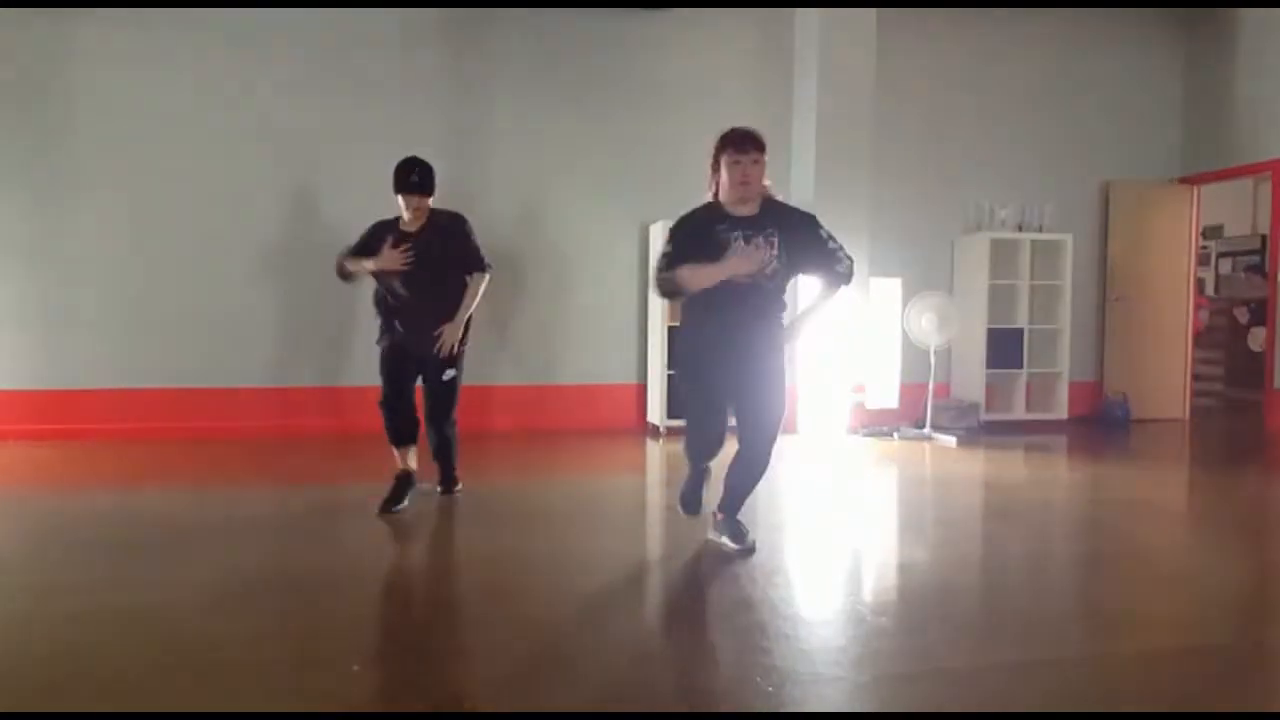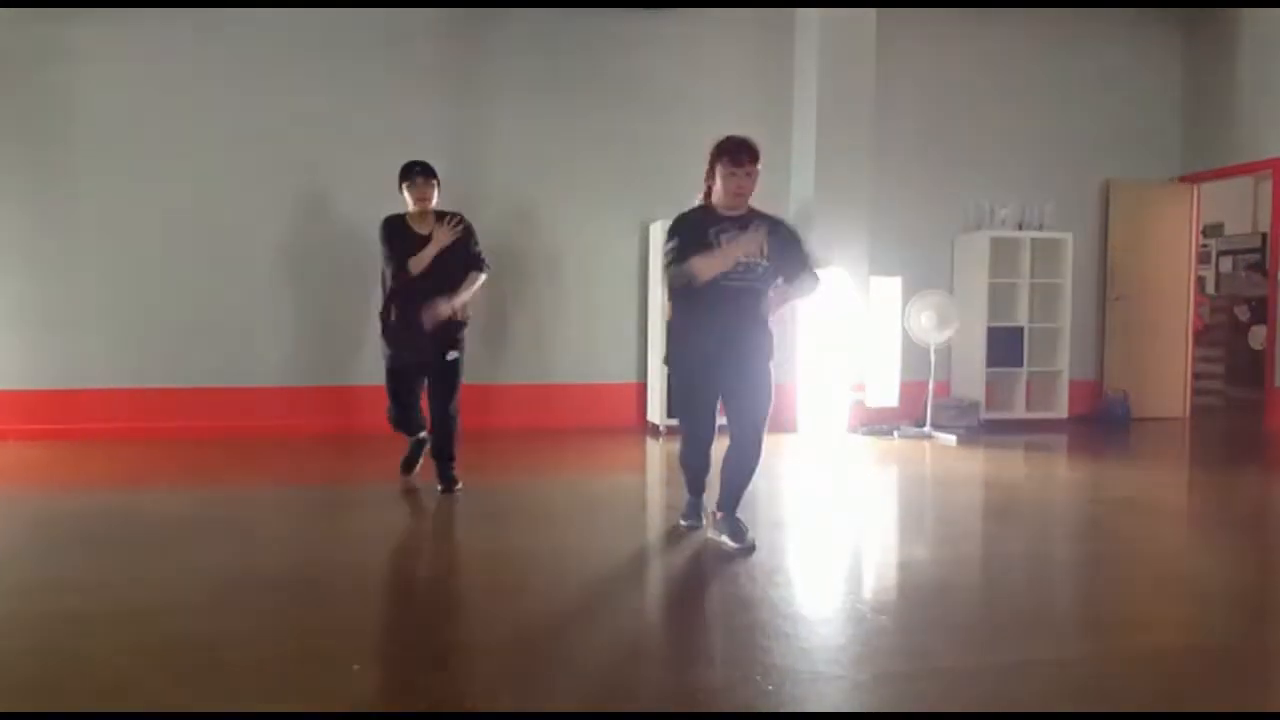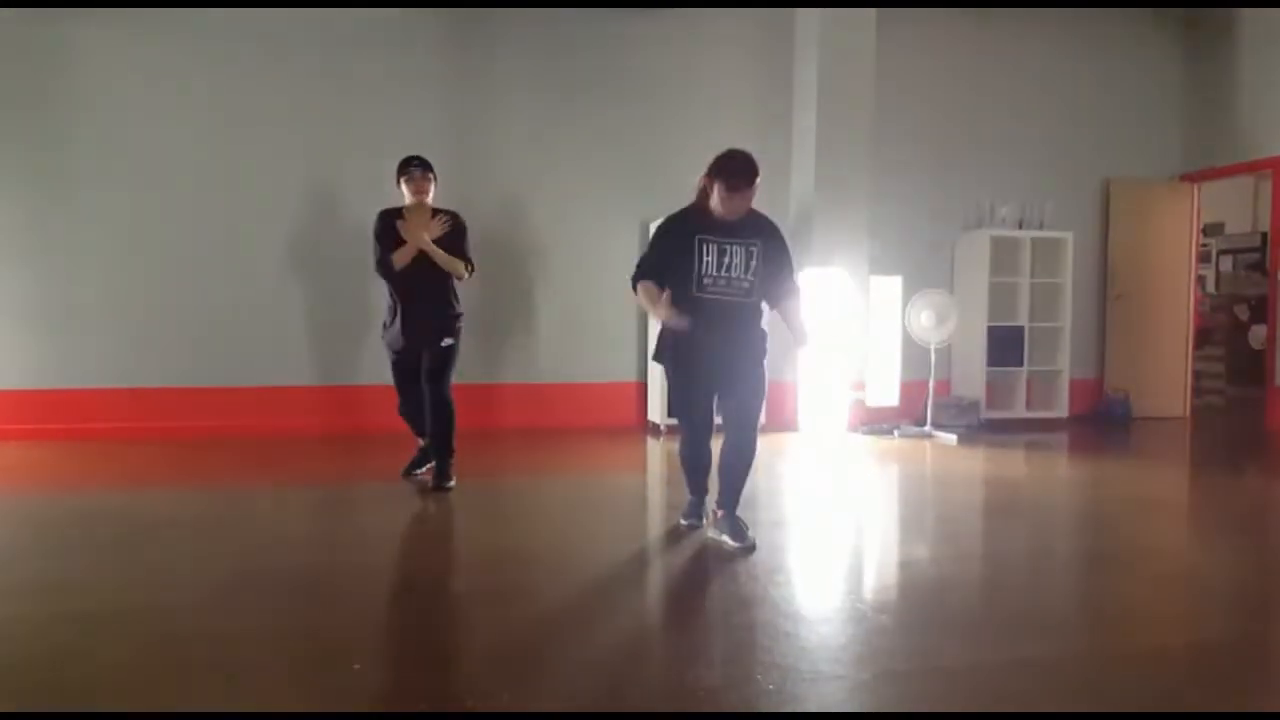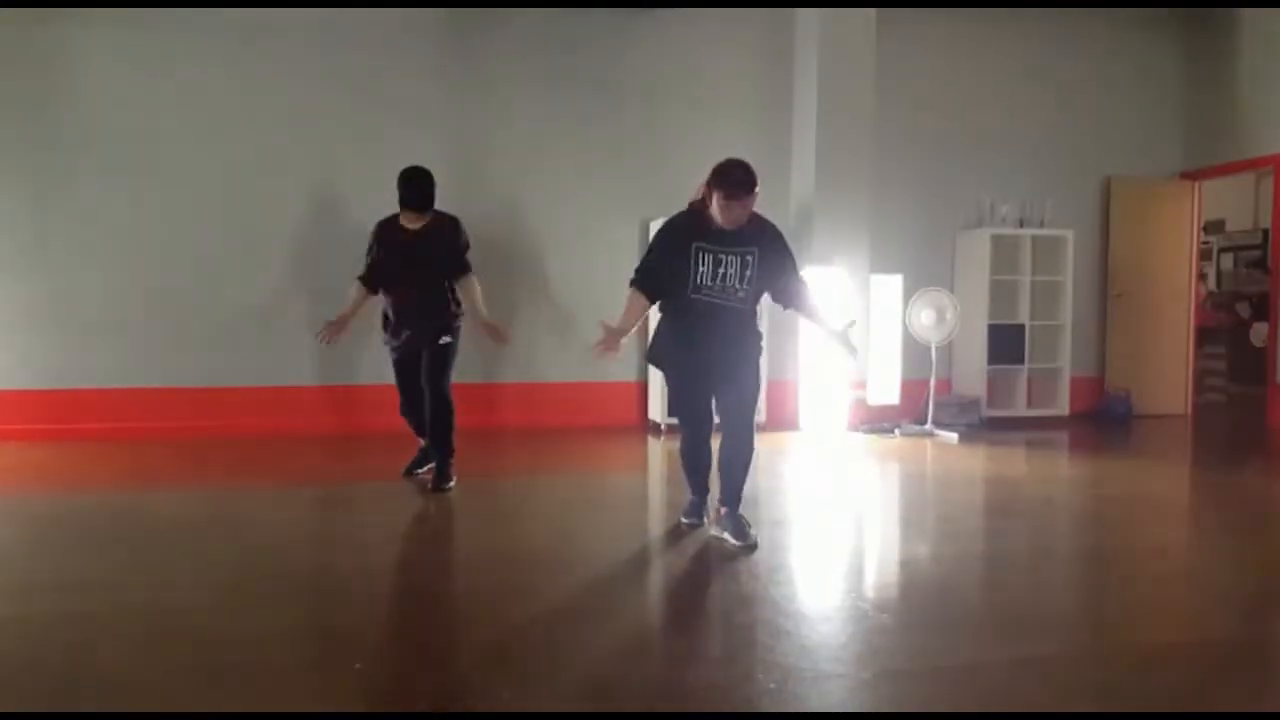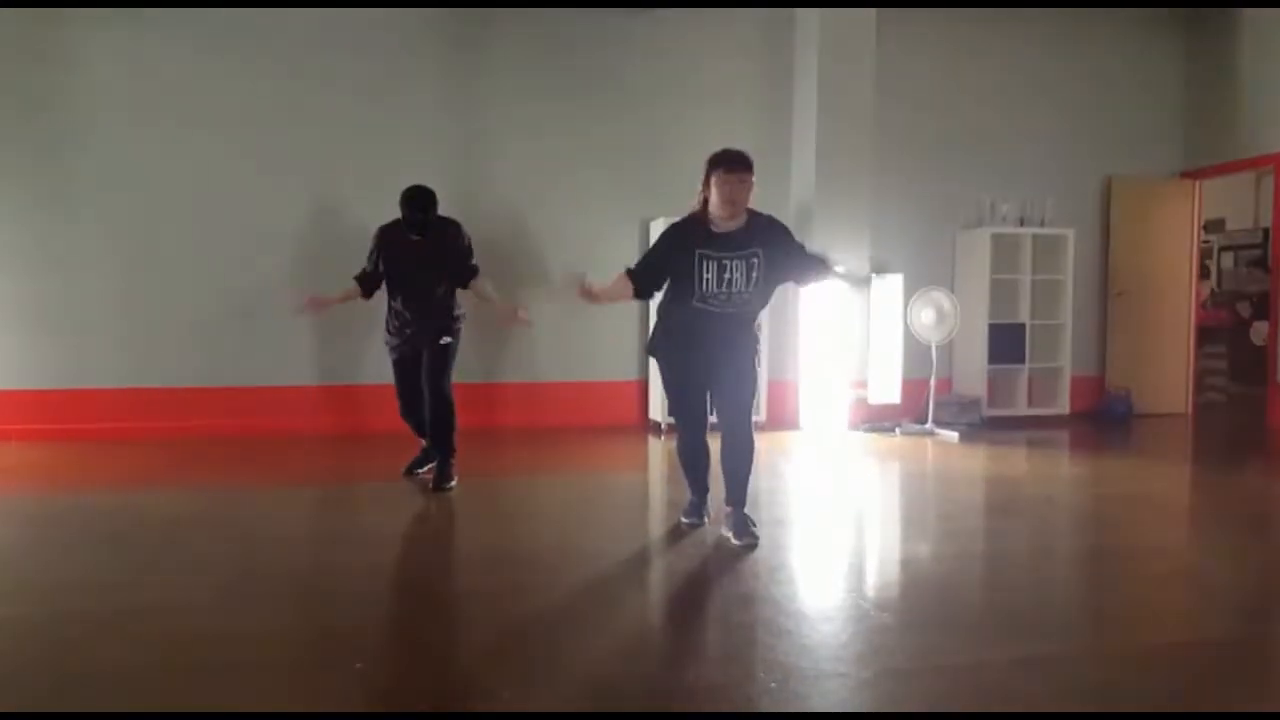
dt=0.2s
person 1, frame 1
left shoulder: (791, 222)
right shoulder: (695, 225)
left elbow: (841, 268)
right elbow: (670, 283)
left wrist: (804, 318)
right wrist: (726, 268)
left hip: (761, 353)
right hip: (704, 353)
left knee: (759, 444)
right knee: (704, 437)
left ankle: (727, 516)
right ankle: (696, 480)
person 1, frame 2
left shoulder: (775, 229)
right shoulder: (689, 225)
left elbow: (806, 279)
right elbow: (682, 275)
left wrist: (783, 296)
right wrist: (738, 249)
left hip: (750, 350)
right hip: (695, 351)
left knee: (748, 436)
right knee: (695, 434)
left ankle: (725, 515)
right ankle: (695, 500)
person 1, frame 3
left shoulder: (765, 233)
right shoulder: (679, 227)
left elbow: (783, 288)
right elbow: (648, 279)
left wrist: (797, 328)
right wrist: (662, 311)
left hip: (743, 350)
right hip: (688, 350)
left knee: (742, 433)
right knee: (694, 430)
left ankle: (726, 513)
right ankle: (696, 499)
person 1, frame 4
left shoulder: (766, 237)
right shoulder: (679, 231)
left elbow: (792, 288)
right elbow: (646, 284)
left wrist: (828, 328)
right wrist: (620, 329)
left hip: (739, 349)
right hip: (684, 348)
left knee: (739, 430)
right knee: (694, 428)
left ankle: (728, 512)
right ankle: (699, 498)
person 1, frame 5
left shoulder: (769, 232)
right shoulder: (683, 236)
left elbow: (804, 266)
right elbow: (641, 280)
right wrist: (602, 295)
left hip: (735, 345)
right hip: (681, 348)
left knee: (737, 426)
right knee: (690, 428)
left ankle: (736, 511)
right ankle: (698, 498)
person 2, frame 1
left shoulder: (453, 225)
right shoulder: (380, 233)
left elbow: (480, 271)
right elbow: (344, 267)
left wrist: (458, 320)
right wrist: (372, 264)
left hip: (441, 337)
right hip: (398, 335)
left knee: (439, 411)
right knee: (393, 400)
left ankle: (447, 466)
right ankle: (405, 473)
person 2, frame 2
left shoulder: (458, 226)
right shoulder: (391, 228)
left elbow: (480, 271)
right elbow: (399, 275)
left wrist: (454, 302)
right wrist: (435, 246)
left hip: (445, 332)
right hip: (401, 332)
left knee: (443, 404)
right knee: (401, 409)
left ankle: (446, 466)
right ankle: (418, 437)
person 2, frame 3
left shoulder: (452, 223)
right shoulder: (387, 221)
left elbow: (463, 269)
right elbow: (387, 265)
left wrist: (427, 244)
right wrist: (416, 243)
left hip: (443, 324)
right hip: (401, 325)
left knee: (437, 390)
right knee: (409, 397)
left ankle: (444, 462)
right ankle: (427, 446)
person 2, frame 4
left shoulder: (449, 227)
right shoulder: (384, 231)
left elbow: (465, 274)
right elbow: (369, 280)
left wrist: (482, 316)
right wrist: (344, 317)
left hip: (441, 325)
right hip: (400, 328)
left knee: (436, 388)
right knee: (409, 395)
left ankle: (444, 462)
right ankle: (428, 446)
person 2, frame 5
left shoulder: (451, 232)
right shoulder: (387, 237)
left elbow: (469, 276)
right elbow: (366, 282)
left wrist: (500, 305)
right wrist: (333, 300)
left hip: (442, 326)
right hip: (401, 330)
left knee: (436, 388)
right knee: (408, 397)
left ankle: (446, 462)
right ankle: (430, 446)
